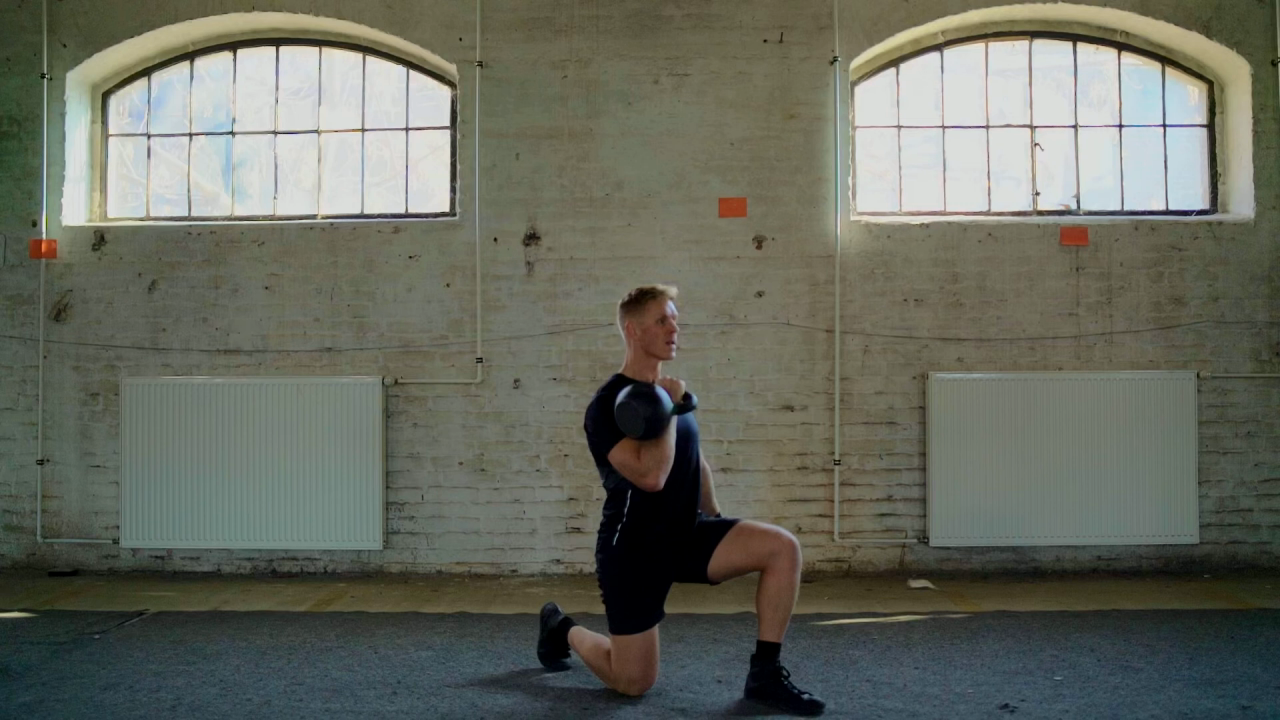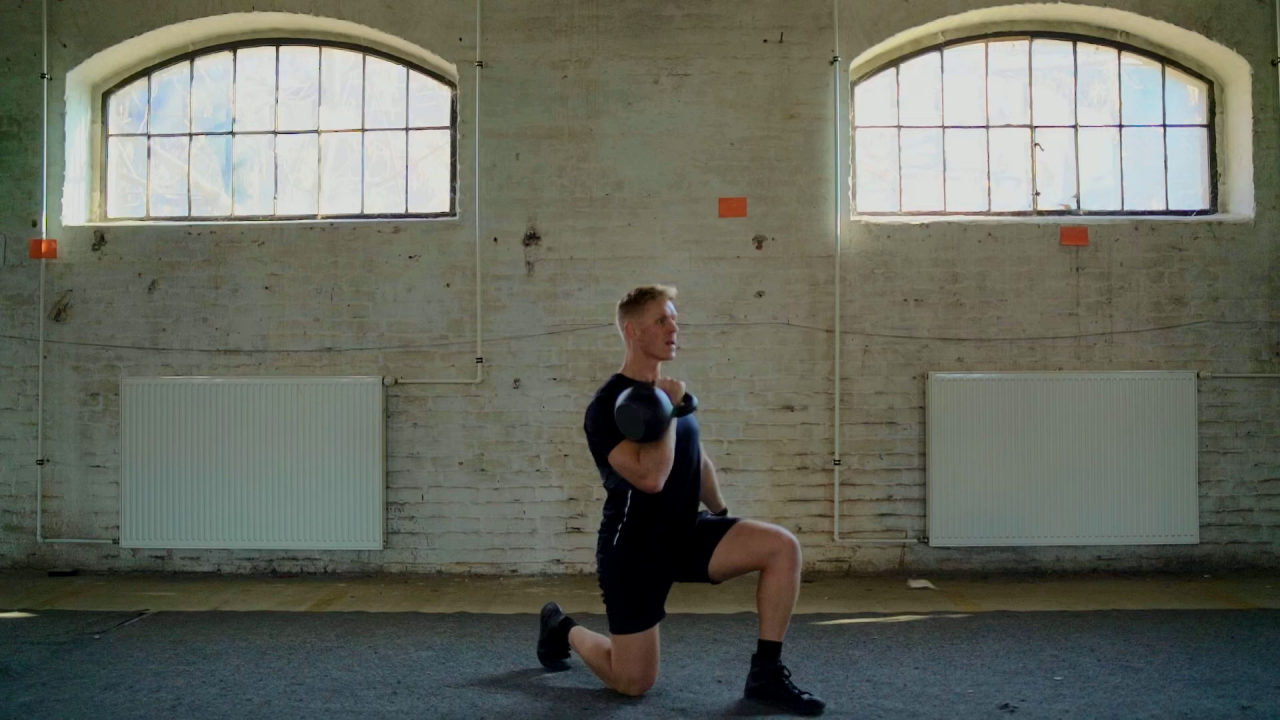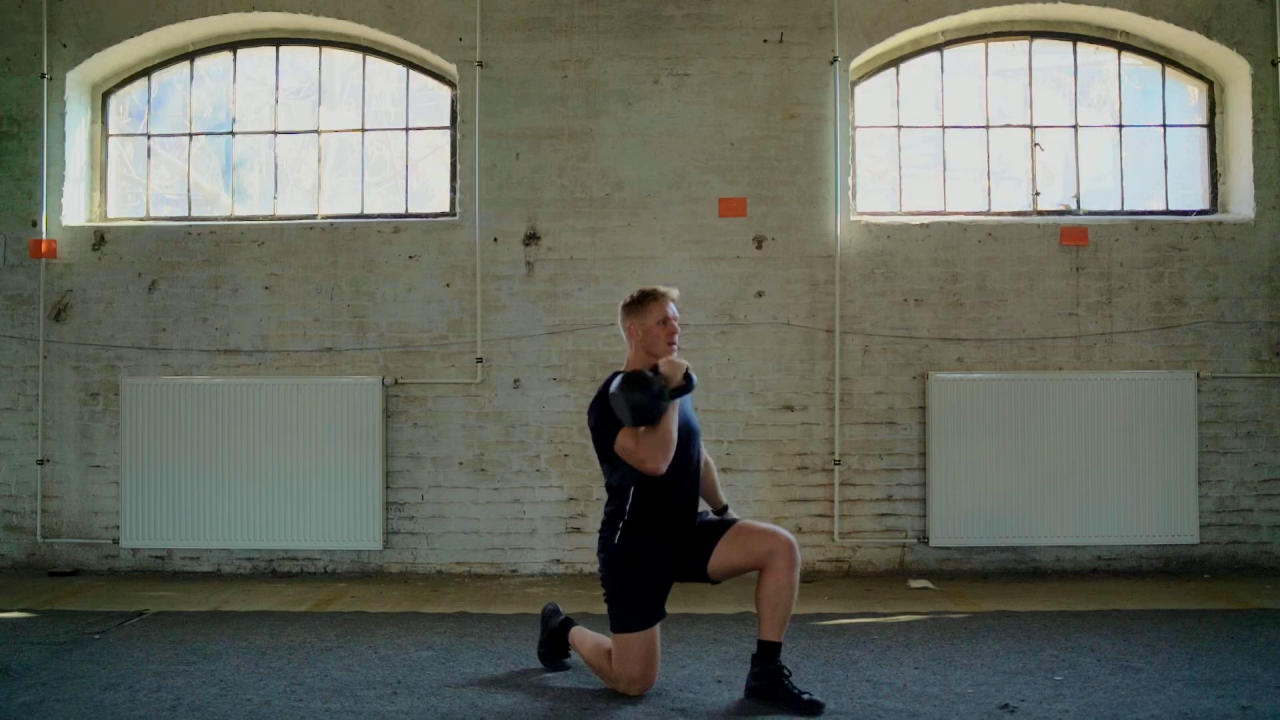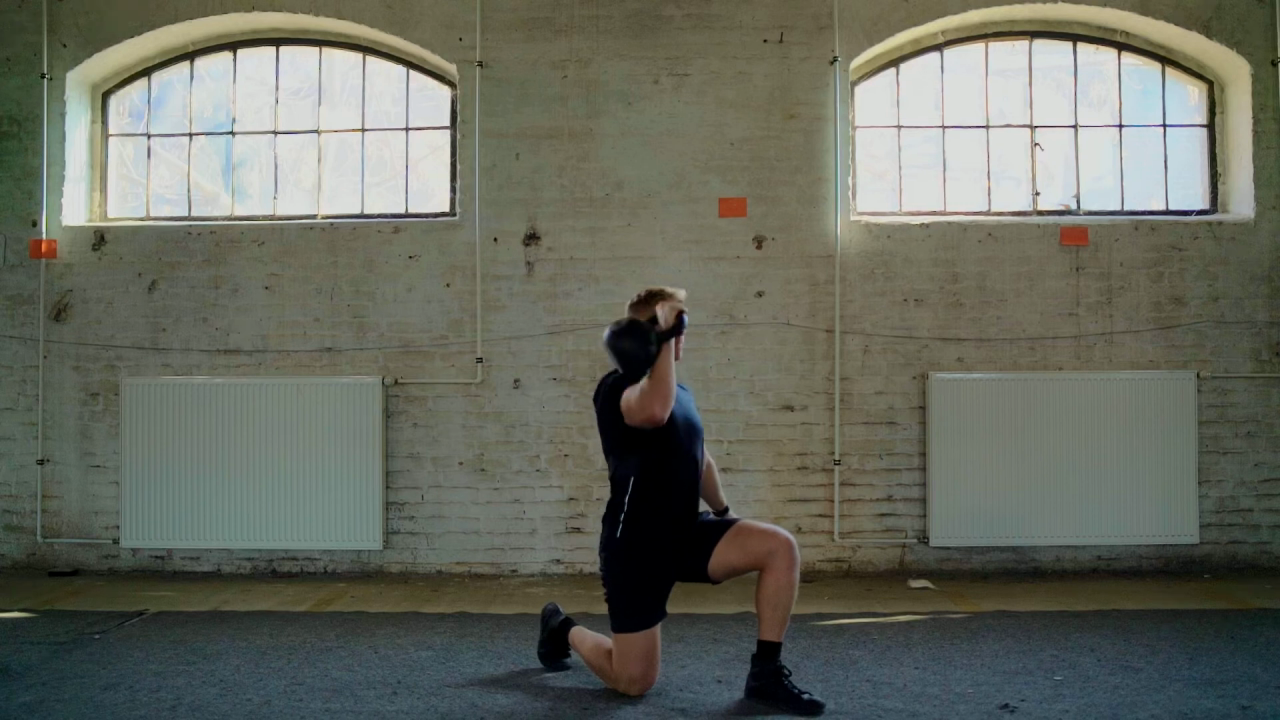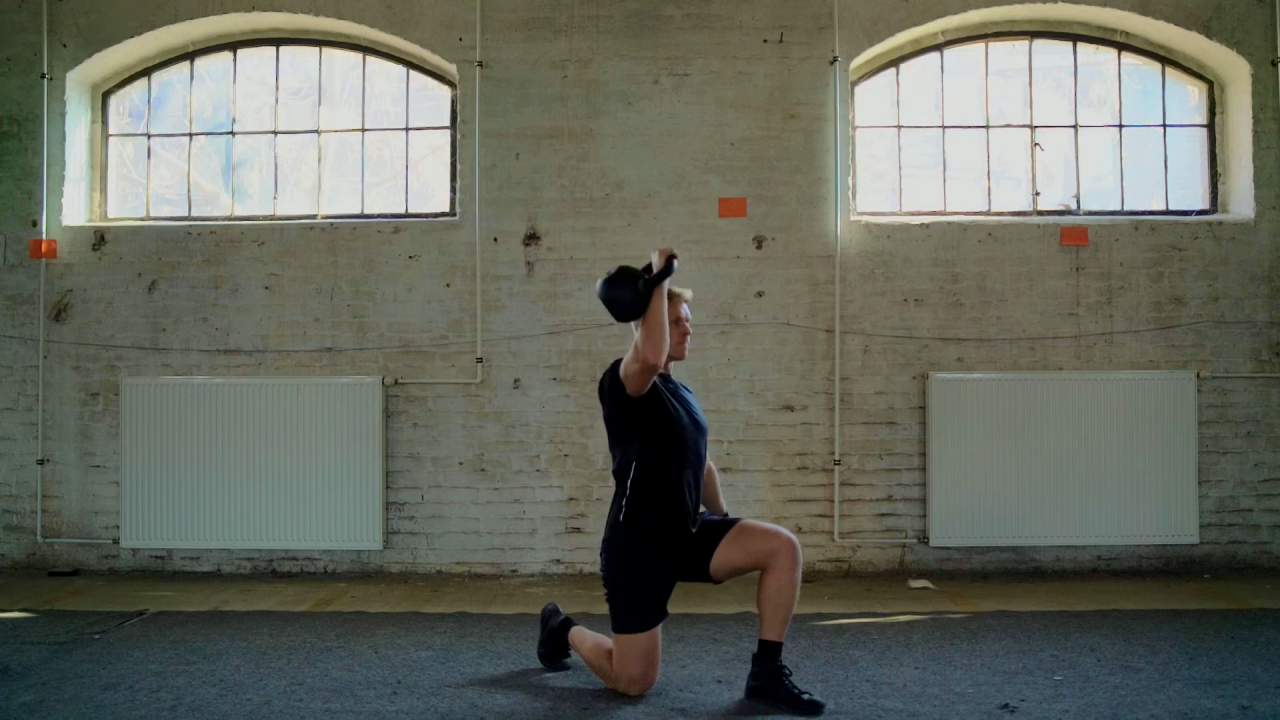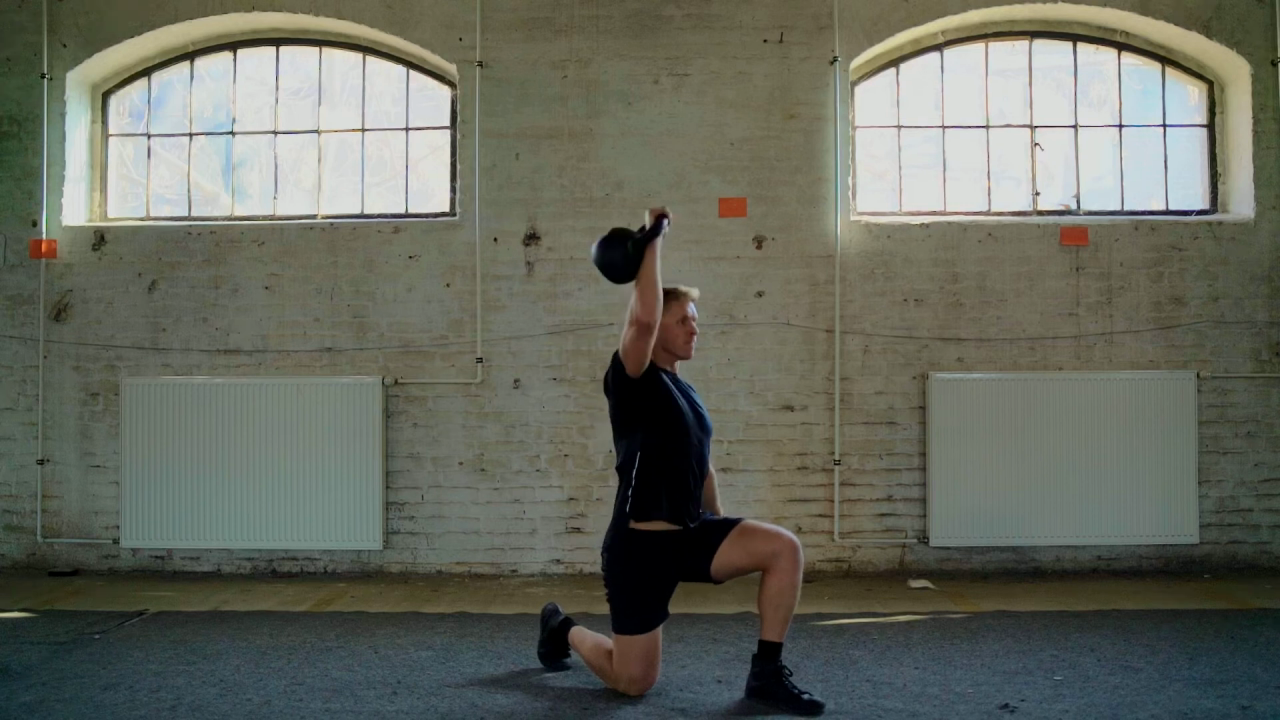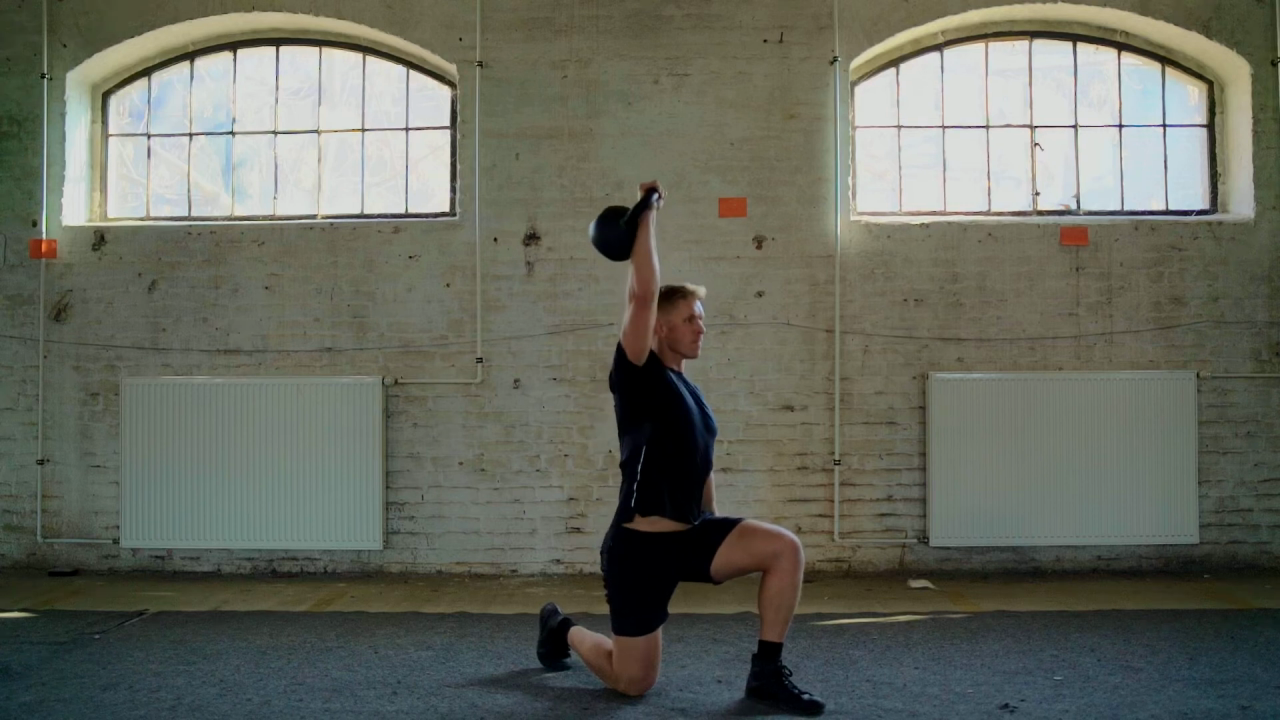
dt=0.2s
person 1, frame 1
left shoulder: (669, 390)
right shoulder: (609, 406)
right elbow: (652, 476)
left wrist: (716, 519)
left hip: (684, 535)
right hip: (633, 550)
left knee: (782, 548)
right knee: (634, 683)
left ankle: (765, 673)
right ankle: (563, 630)
person 1, frame 2
left shoulder: (669, 390)
right shoulder: (609, 407)
right elbow: (651, 478)
left wrist: (721, 514)
right wrist: (669, 409)
left hip: (685, 534)
right hip: (634, 551)
left knee: (782, 547)
right knee: (634, 683)
left ankle: (766, 673)
right ankle: (564, 630)
person 1, frame 3
left shoulder: (671, 387)
right shoulder: (613, 400)
right elbow: (655, 461)
left wrist: (723, 511)
right wrist: (671, 391)
left hip: (685, 533)
right hip: (634, 549)
left knee: (779, 547)
right knee: (635, 682)
left ankle: (766, 672)
right ankle: (564, 629)
person 1, frame 4
left shoulder: (678, 391)
right shoulder: (616, 387)
right elbow: (656, 410)
left wrist: (724, 513)
right wrist: (666, 331)
left hip: (686, 533)
right hip: (636, 547)
left knee: (780, 546)
right knee: (635, 682)
left ankle: (766, 673)
right ankle: (564, 630)
person 1, frame 5
left shoulder: (682, 393)
right shoulder: (620, 381)
right elbow: (651, 358)
left wrist: (723, 522)
right wrist: (657, 280)
left hip: (688, 535)
right hip: (638, 549)
left knee: (783, 547)
right knee: (634, 682)
left ankle: (766, 673)
right ankle: (563, 630)
person 1, frame 6
left shoulder: (686, 393)
right shoulder: (630, 380)
right elbow: (643, 319)
left wrist: (720, 526)
right wrist: (652, 244)
left hip: (689, 535)
right hip: (640, 548)
left knee: (784, 548)
left ankle: (766, 672)
right ankle: (564, 629)
person 1, frame 7
left shoulder: (688, 392)
right shoulder: (637, 376)
right elbow: (642, 296)
left wrist: (714, 527)
right wrist: (646, 217)
left hip: (688, 536)
right hip: (640, 548)
left knee: (785, 549)
left ankle: (767, 672)
right ankle: (562, 630)
